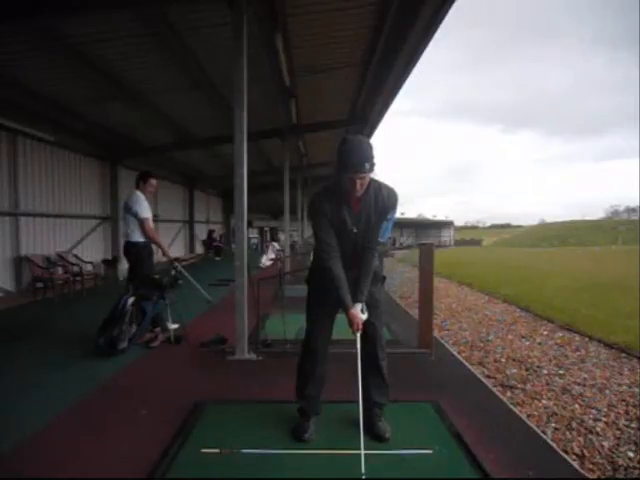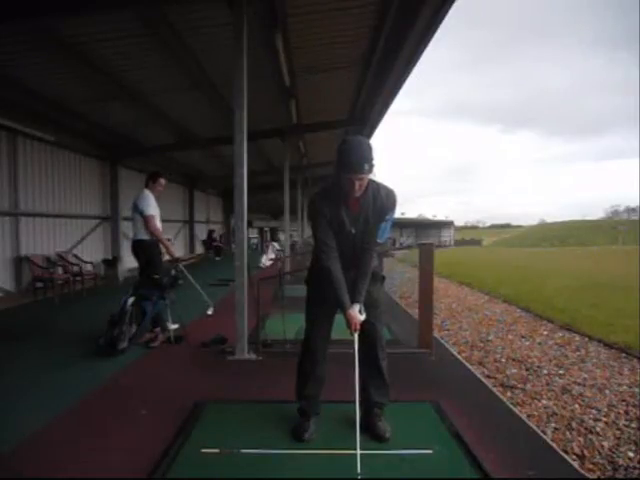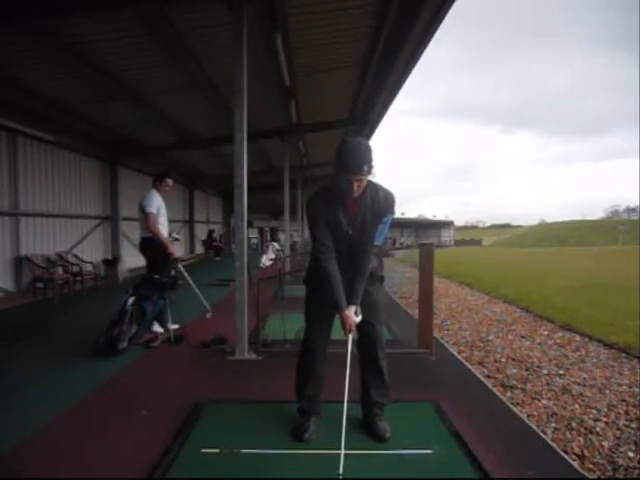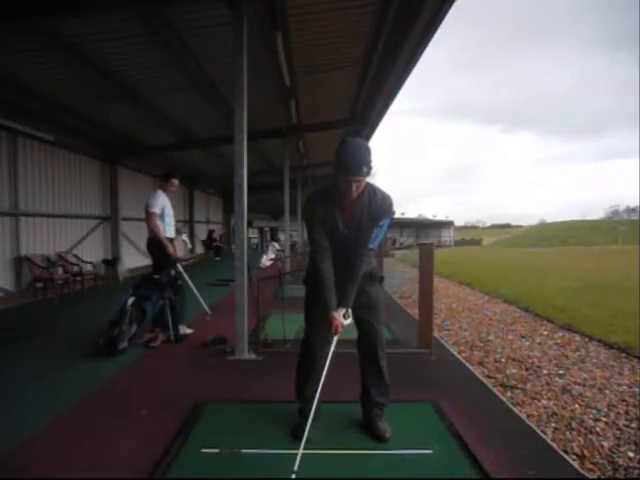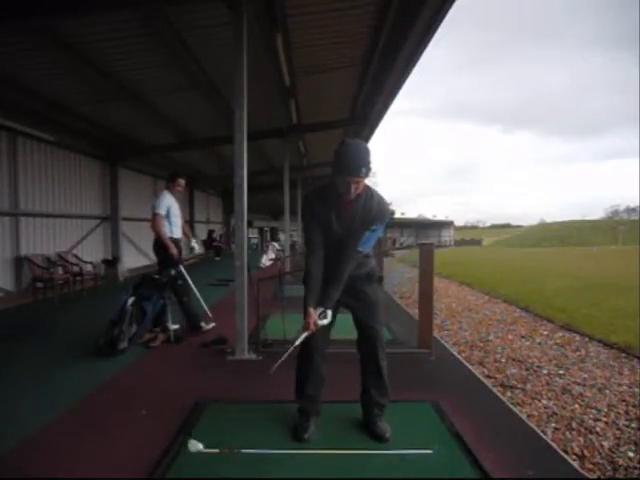
dt=1s
person 1, frame 1
left shoulder: (386, 197)
right shoulder: (322, 201)
left elbow: (371, 250)
right elbow: (329, 255)
left wrist: (359, 299)
right wrist: (347, 304)
left hip: (367, 275)
right hip: (327, 276)
left knee: (374, 342)
right knee: (315, 343)
left ankle: (375, 411)
right ankle: (308, 412)
person 1, frame 2
left shoulder: (384, 198)
right shoulder: (321, 201)
left elbow: (368, 250)
right elbow: (328, 255)
left wrist: (358, 299)
right wrist: (346, 305)
left hip: (365, 274)
right hip: (326, 276)
left knee: (374, 340)
right knee: (315, 342)
left ankle: (374, 412)
right ankle: (308, 412)
person 1, frame 3
left shoulder: (383, 200)
right shoulder: (319, 202)
left elbow: (366, 252)
right elbow: (325, 256)
left wrist: (354, 301)
right wrist: (341, 306)
left hip: (364, 275)
right hip: (324, 276)
left knee: (373, 341)
right knee: (314, 342)
left ankle: (374, 411)
right ankle: (308, 412)
person 1, frame 4
left shoulder: (381, 203)
right shoulder: (316, 202)
left elbow: (362, 254)
right elbow: (321, 256)
left wrist: (346, 303)
right wrist: (331, 307)
left hip: (364, 278)
right hip: (323, 278)
left knee: (374, 343)
right knee: (313, 344)
left ankle: (374, 412)
right ankle: (306, 412)
person 1, frame 5
left shoulder: (377, 207)
right shoulder: (315, 201)
left elbow: (351, 256)
right elbow: (314, 253)
left wrist: (328, 304)
right wrist: (310, 303)
left hip: (361, 278)
right hip: (322, 277)
left knee: (373, 343)
right knee: (312, 344)
left ankle: (374, 412)
right ankle: (308, 412)
person 2, frame 1
left shoulder: (131, 199)
right shoulder: (139, 200)
right elbow: (147, 230)
right wrist: (163, 247)
left hip: (133, 245)
right hip: (140, 247)
left knee: (136, 286)
right knee: (142, 287)
person 2, frame 2
left shoulder: (144, 198)
right shoulder: (147, 198)
right elbow: (151, 227)
left wrist: (163, 242)
right wrist: (167, 246)
left hip: (144, 244)
right hip: (147, 245)
left knee: (148, 286)
right knee: (154, 286)
left ankle: (156, 327)
right ankle: (159, 328)
person 2, frame 3
left shoulder: (156, 198)
right shoulder: (152, 197)
right elbow: (151, 225)
left wrist: (168, 239)
right wrist: (167, 244)
left hip: (155, 243)
right hip: (154, 243)
left ankle: (158, 322)
right ankle: (158, 324)
person 2, frame 4
left shoulder: (164, 199)
right shoulder: (157, 198)
right elbow: (152, 224)
left wrist: (179, 232)
right wrist: (167, 244)
left hip: (164, 243)
right hip: (160, 244)
right knee: (174, 285)
left ankle: (161, 325)
right ankle: (174, 325)
person 2, frame 5
left shoulder: (173, 200)
right shoulder: (163, 199)
left elbow: (180, 223)
right elbow: (156, 225)
left wrist: (191, 238)
right wrist: (170, 245)
left hip: (173, 244)
right hip: (167, 245)
left knee: (166, 285)
right knee: (179, 285)
right ankle: (195, 323)
